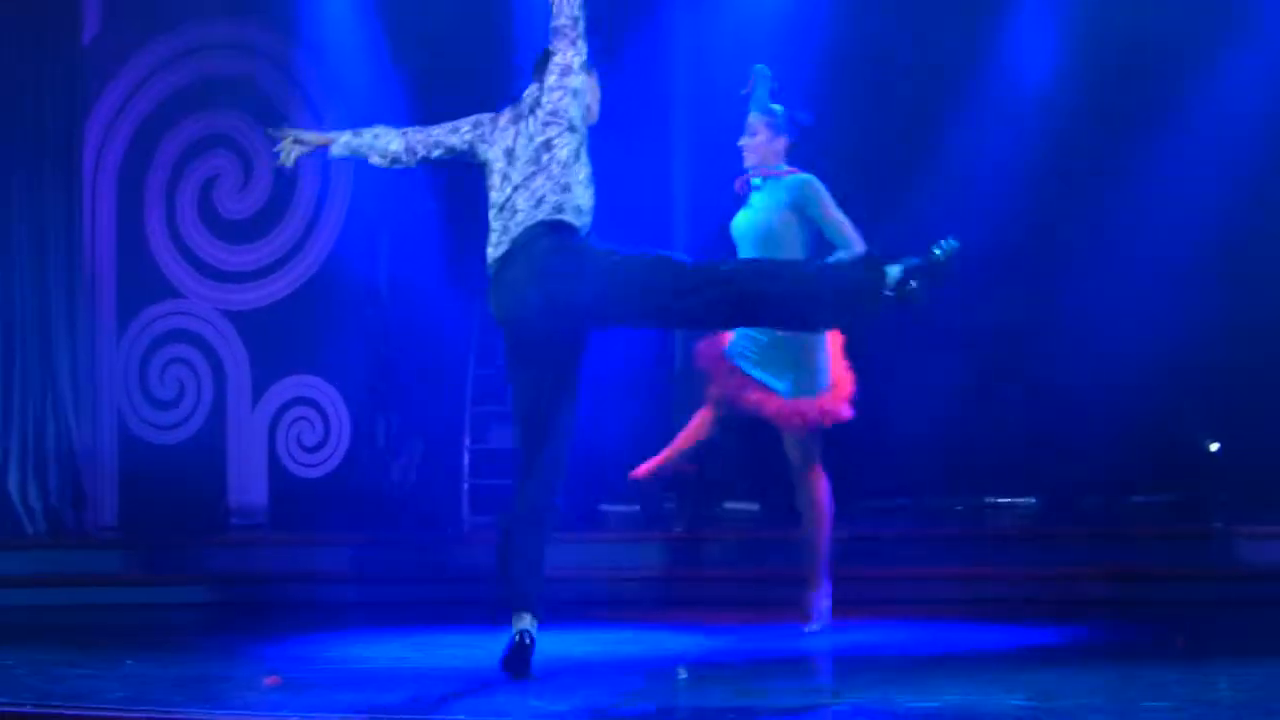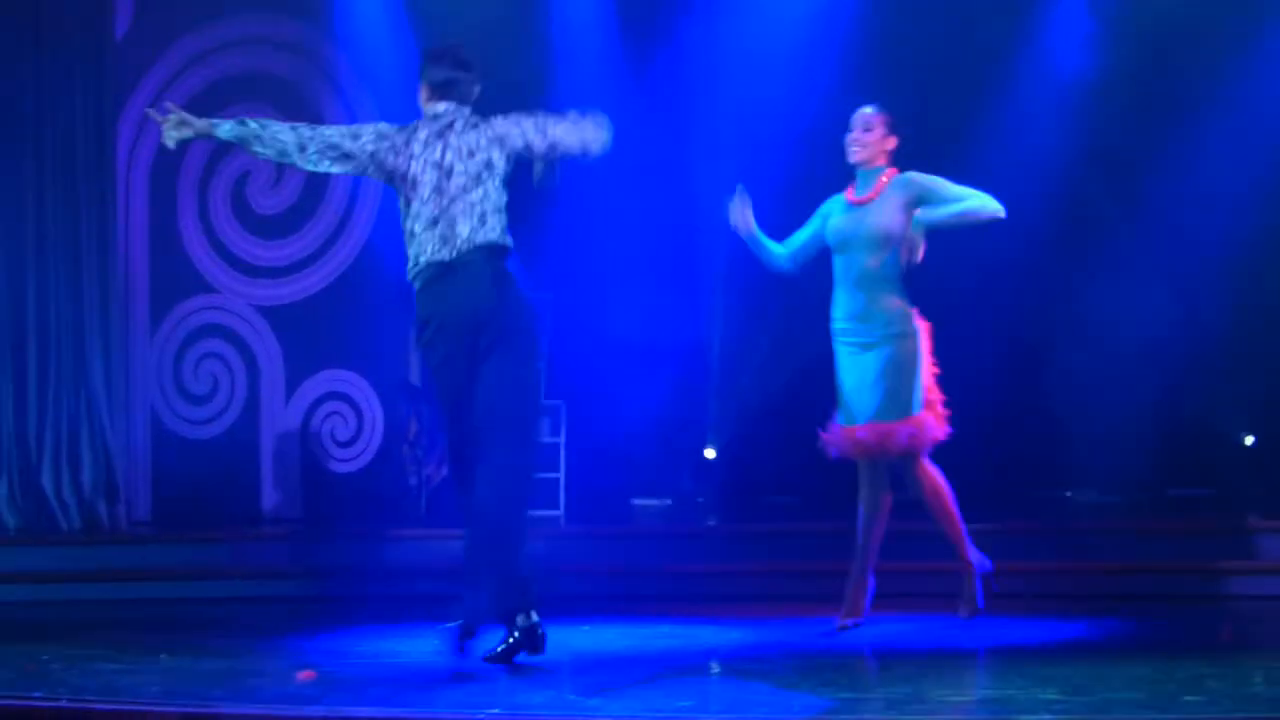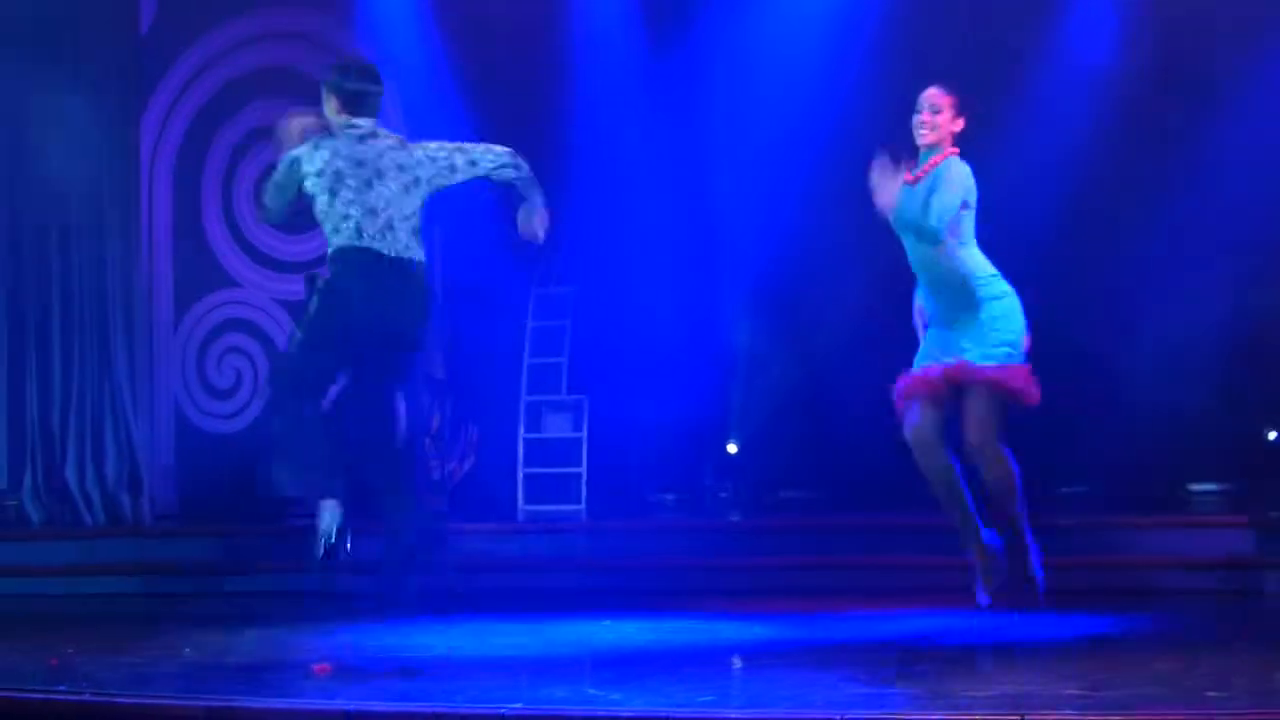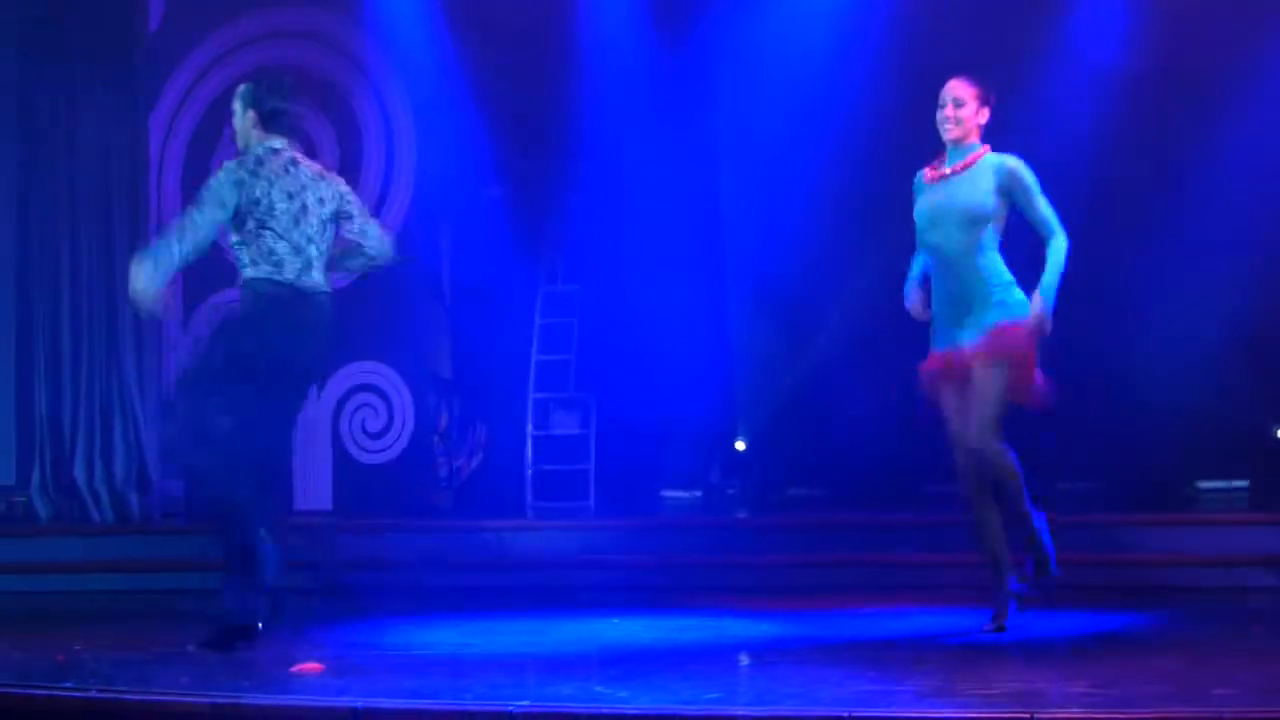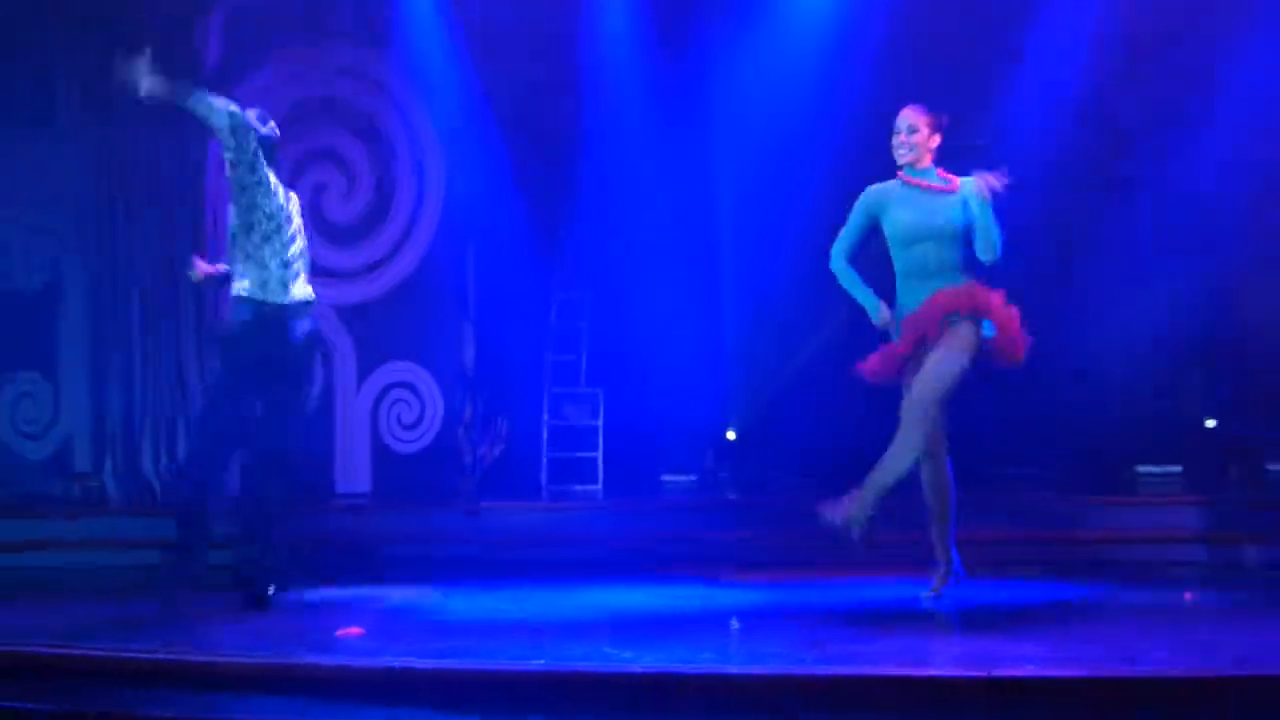
dt=0.3s
person 1, frame 1
left shoulder: (491, 128)
right shoulder: (558, 106)
left elbow: (408, 141)
left wrist: (329, 142)
left hip: (513, 293)
right hip: (558, 264)
left knee: (539, 460)
right knee: (722, 289)
left ankle: (524, 613)
right ankle: (876, 282)
person 1, frame 2
left shoulder: (392, 142)
right shoulder: (497, 133)
left elbow: (295, 141)
right elbow: (591, 135)
left wrist: (209, 127)
right wrist: (544, 137)
left hip: (436, 305)
right hip: (494, 292)
left knee: (469, 461)
right knee: (503, 454)
left ankle: (517, 613)
right ankle: (486, 604)
person 1, frame 3
left shoulder: (311, 153)
right shoulder: (417, 157)
left elbow: (274, 208)
right elbow: (503, 160)
right wrist: (533, 199)
left hip: (352, 286)
right hip: (405, 296)
left knee: (292, 399)
right knee: (373, 412)
left ankle: (329, 495)
person 1, frame 4
left shoulder: (241, 173)
right shoulder: (327, 183)
left elbow: (204, 222)
right elbow: (379, 248)
left wrist: (152, 267)
left hip: (262, 319)
right hip: (312, 326)
left knee: (194, 432)
right knee: (266, 467)
right ankle: (244, 609)
person 1, frame 5
left shoulder: (253, 183)
right shoulder: (282, 199)
left elbow: (238, 126)
left wrist: (174, 93)
right wrist: (219, 273)
left hip: (255, 331)
right hip: (295, 333)
left knee: (211, 446)
right knee: (269, 458)
left ankle: (194, 550)
right ankle: (258, 575)
person 2, frame 1
left shoulder: (802, 187)
right shoulder: (757, 189)
left elbow: (855, 251)
right elbow: (766, 125)
right wrist: (760, 91)
left hip: (792, 334)
right hip: (753, 331)
left knee: (803, 459)
left ankle: (818, 586)
person 2, frame 2
left shoulder: (912, 188)
right shoulder: (834, 208)
left elbow: (992, 208)
right elbow: (784, 260)
left wrist: (923, 217)
right wrist: (750, 231)
left hip: (891, 338)
right hip: (848, 343)
right knee: (894, 457)
left ankle: (859, 582)
right ankle: (967, 561)
person 2, frame 3
left shoulder: (954, 172)
right shoulder: (907, 180)
left elbow: (934, 225)
left wrist: (893, 206)
right wrist: (922, 300)
left hip: (988, 311)
right hip: (944, 325)
left knee: (982, 438)
right knee: (918, 431)
left ankle: (1020, 544)
right ankle: (977, 540)
person 2, frame 4
left shoulder: (1007, 169)
right shoulder: (927, 179)
left elbow: (1056, 237)
left wrist: (1044, 299)
right wrist: (913, 284)
left hip: (1001, 316)
right hip: (953, 321)
left knee: (977, 440)
right knee: (966, 458)
left ankle: (1029, 517)
right ankle: (1003, 582)
person 2, frame 5
left shoulder: (966, 190)
right shoulder: (879, 196)
left elbow: (987, 255)
right elbow: (839, 258)
left wrist: (981, 200)
right wrist: (874, 305)
left hip: (963, 318)
right hip: (913, 326)
left knee: (922, 400)
right knee: (933, 445)
left ankle: (864, 502)
right ankle: (945, 559)
